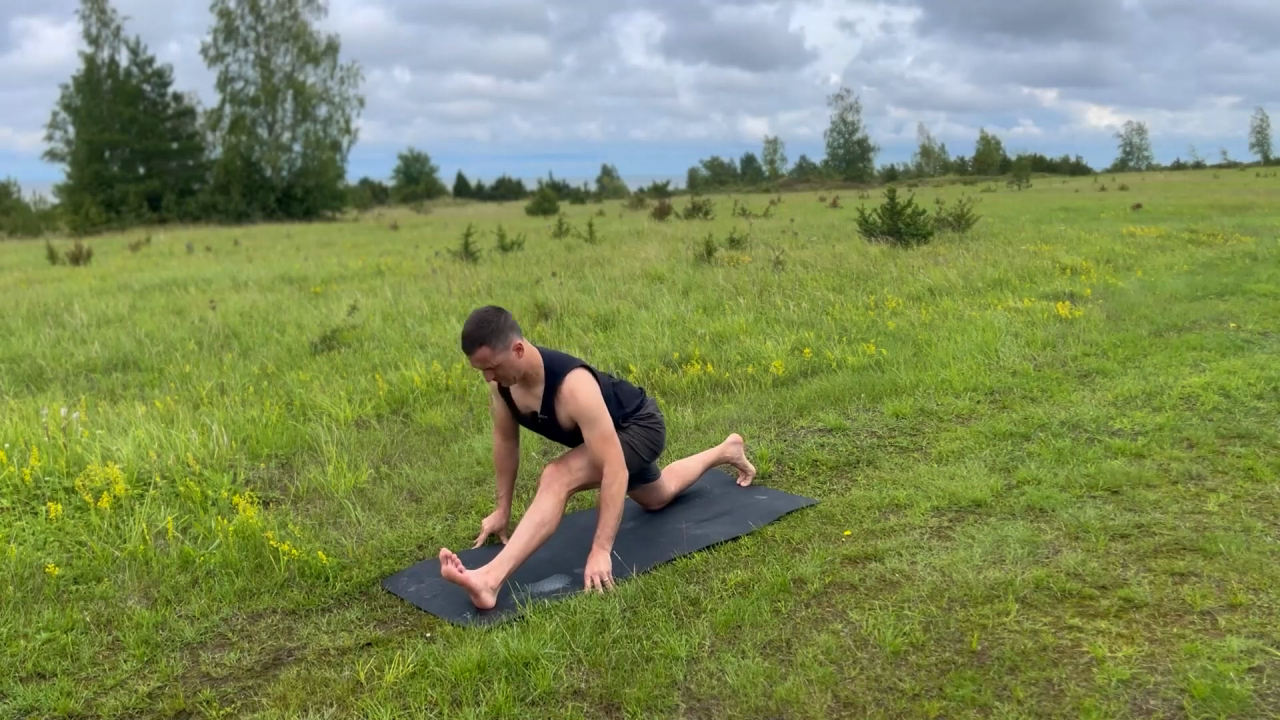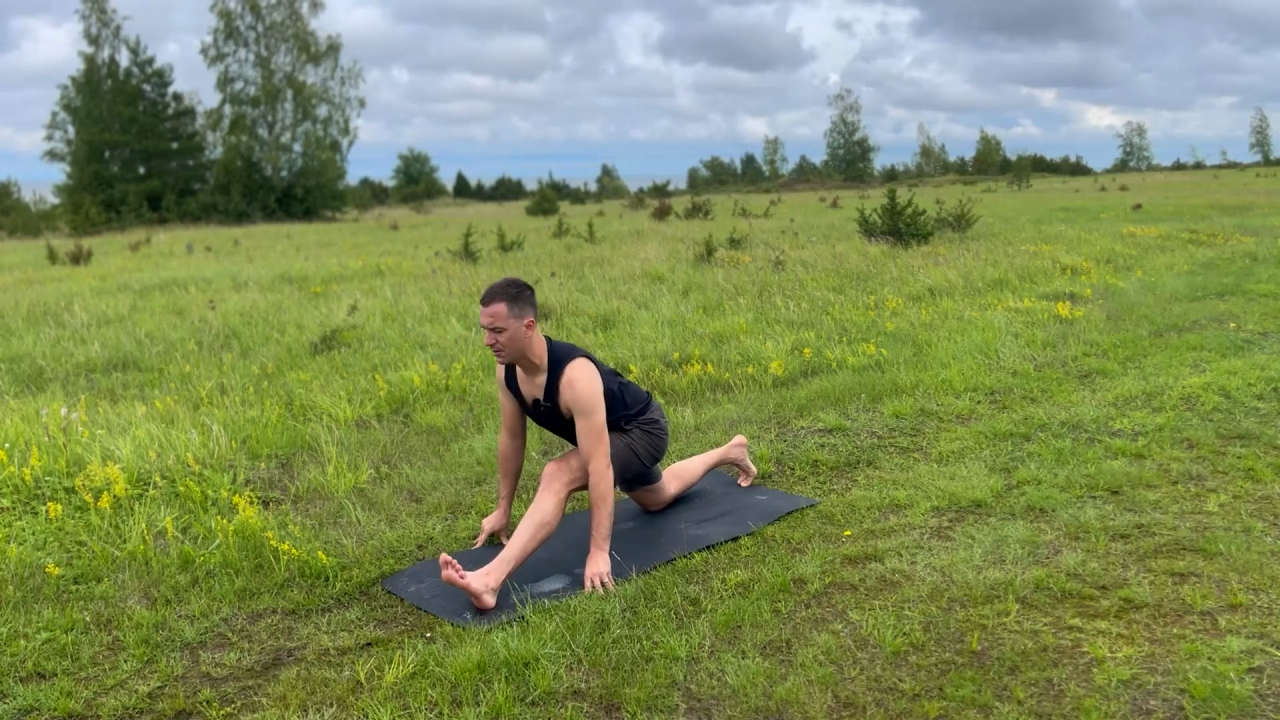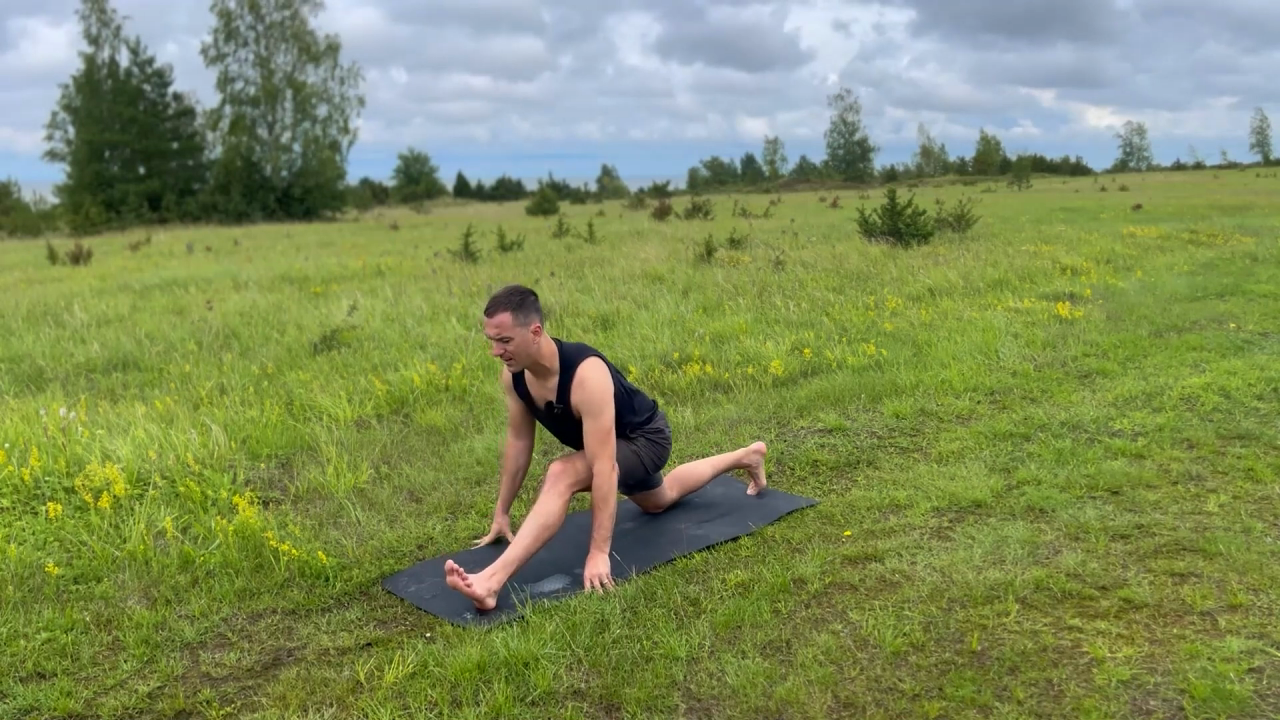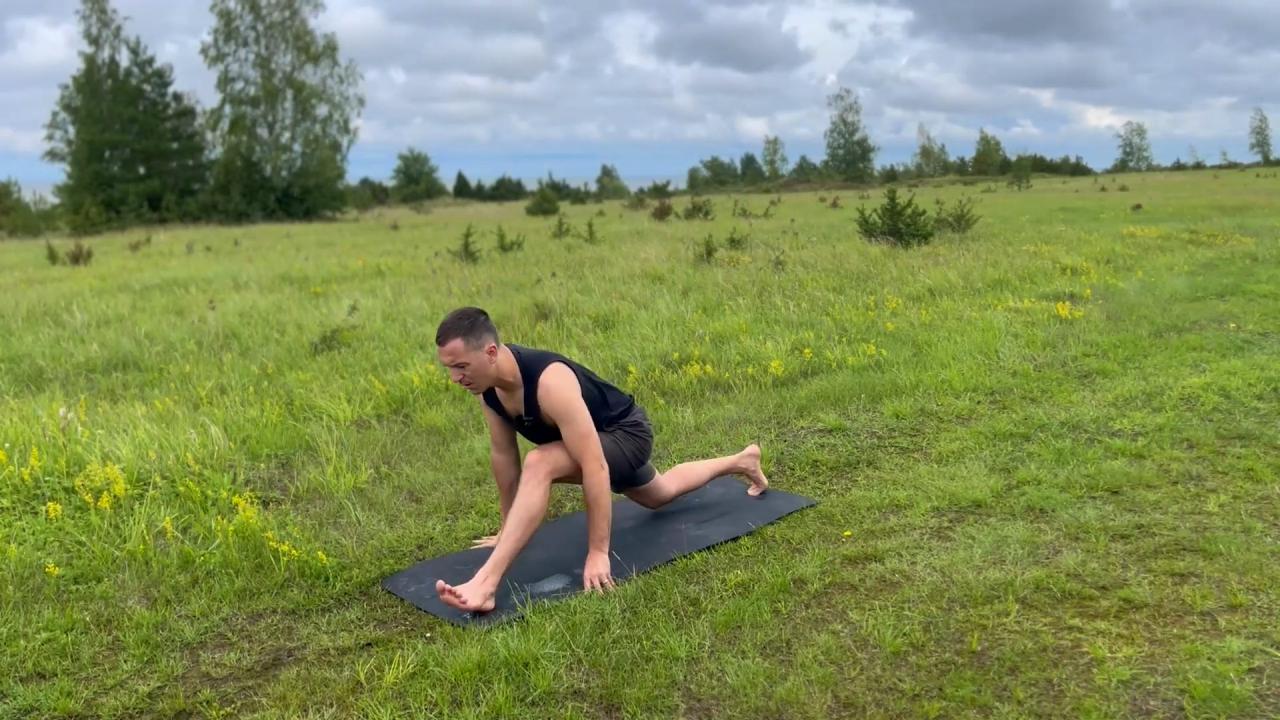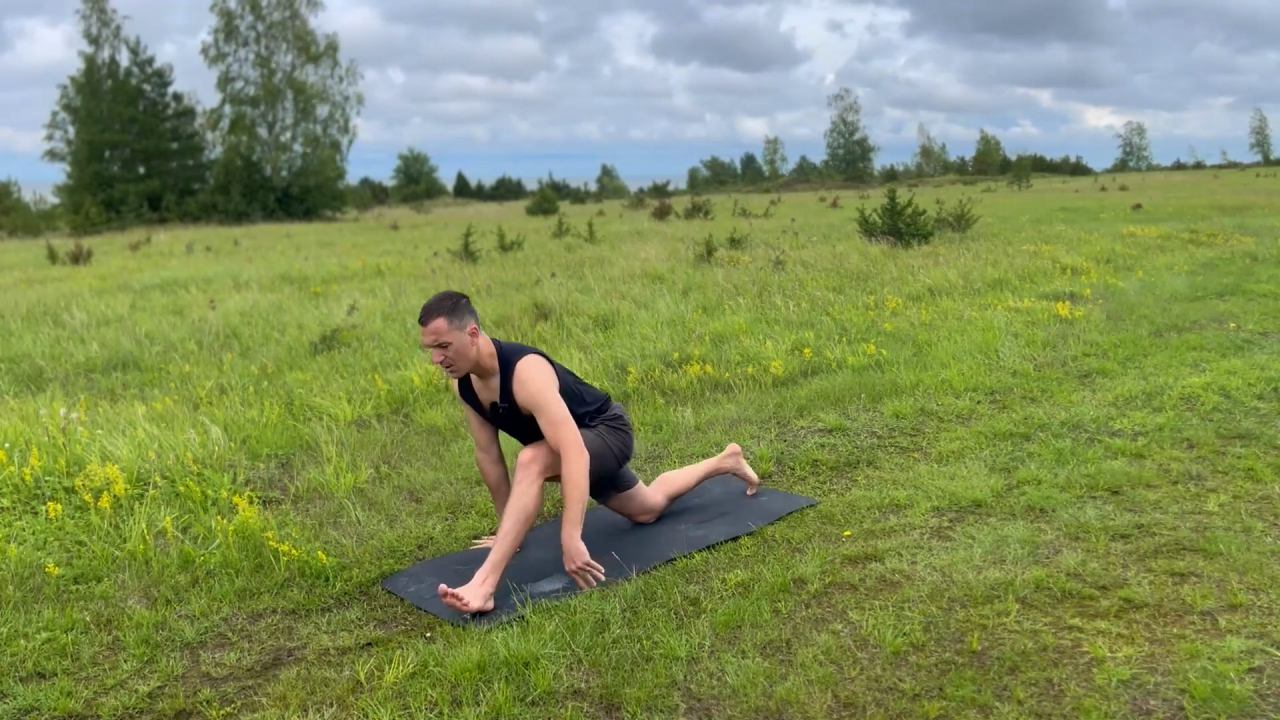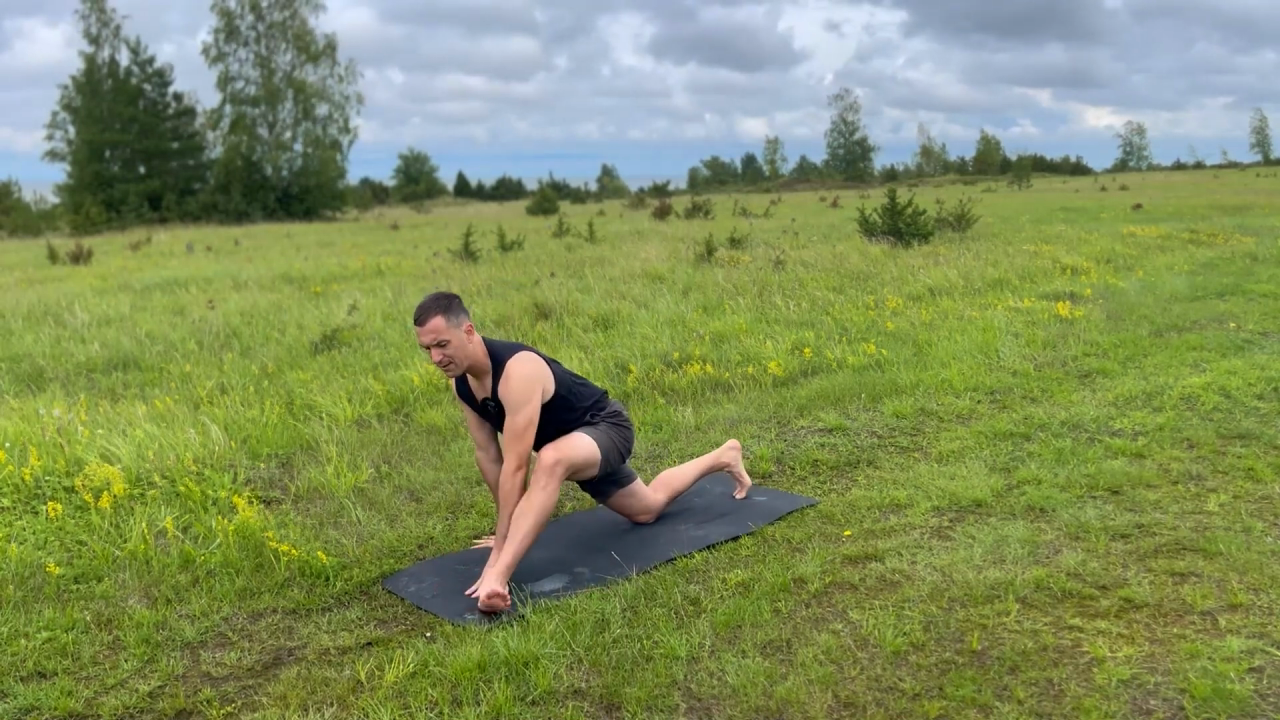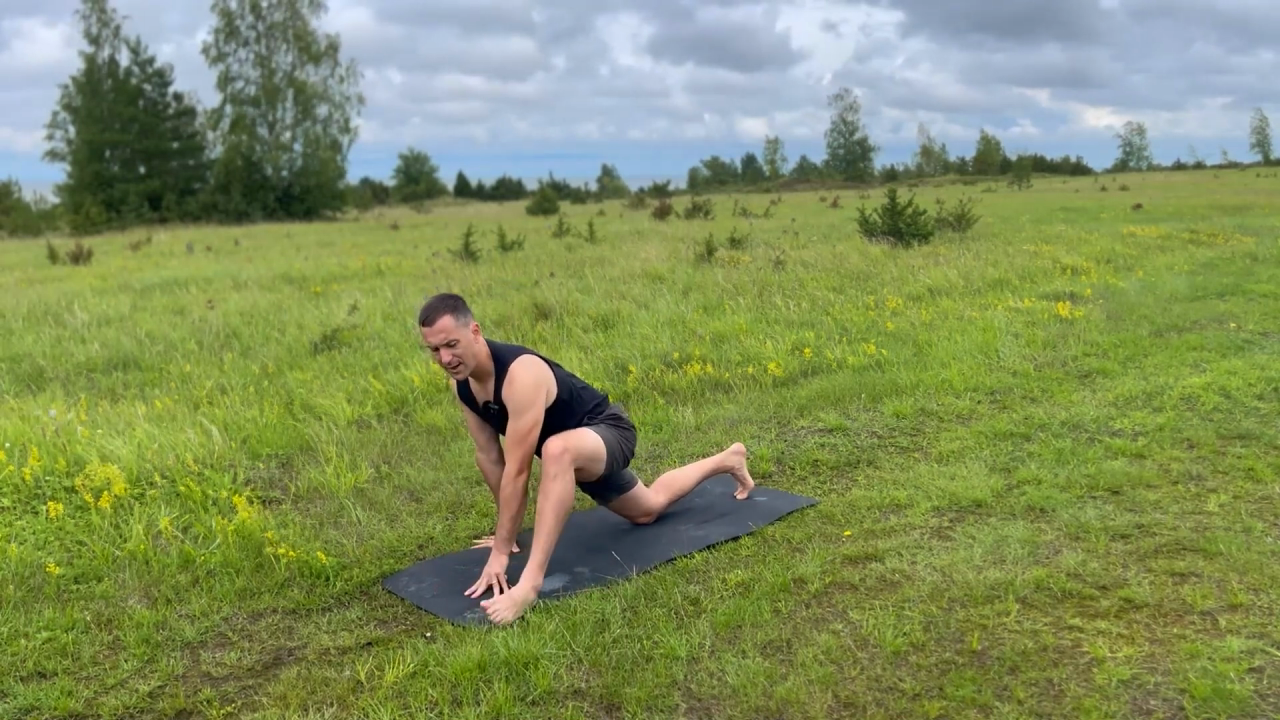
dt=0.7s
person 1, frame 1
left shoulder: (573, 387)
right shoulder: (502, 378)
left elbow: (616, 471)
right elbow: (505, 441)
left wrist: (601, 551)
right wrist: (501, 510)
left hip: (638, 426)
right hip: (602, 430)
left knee: (556, 478)
right knee: (656, 498)
left ankle: (490, 579)
right ankle: (727, 451)
person 1, frame 2
left shoulder: (575, 376)
right shoulder: (507, 370)
left elbow: (599, 468)
right elbow: (511, 439)
left wrist: (599, 552)
right wrist: (502, 509)
left hip: (641, 429)
right hip: (615, 432)
left knee: (557, 476)
right knee: (657, 499)
left ankle: (490, 580)
right ankle: (730, 453)
person 1, frame 3
left shoulder: (586, 375)
right shoulder: (514, 374)
left elbow: (604, 469)
right elbow: (518, 440)
left wrist: (599, 552)
right wrist: (501, 513)
left hip: (644, 437)
right hip: (616, 440)
left knee: (561, 475)
right knee: (659, 501)
left ankle: (491, 581)
right ankle: (745, 457)
person 1, frame 4
left shoulder: (550, 383)
right shoulder: (486, 383)
left elbow: (595, 468)
right elbow: (503, 455)
left wrist: (598, 552)
right wrist: (507, 527)
left hip: (625, 432)
right hip: (597, 437)
left knee: (539, 465)
right knee: (661, 494)
left ankle: (484, 585)
right ankle: (741, 461)
person 1, frame 5
left shoulder: (525, 372)
right shoulder: (462, 383)
left elbow: (574, 453)
right elbow: (487, 455)
left wrist: (571, 537)
right wrist: (506, 529)
left hip: (606, 430)
right hip: (586, 441)
left knee: (532, 461)
right knee: (649, 509)
left ankle: (485, 583)
right ankle: (726, 460)
person 1, frame 6
left shoulder: (516, 370)
right shoulder: (460, 381)
left elbow: (516, 466)
right elbow: (487, 454)
left wrist: (498, 551)
right wrist: (508, 528)
left hip: (605, 427)
right hip: (579, 442)
left knee: (552, 460)
right knee: (647, 510)
left ankle: (497, 579)
right ankle: (723, 457)
person 1, frame 7
left shoulder: (520, 374)
right shoulder: (461, 383)
left elbow: (517, 469)
right elbow: (488, 456)
left wrist: (500, 551)
right wrist: (505, 533)
left hip: (607, 431)
right hip: (581, 452)
left knee: (558, 449)
right knee: (648, 510)
left ankle: (530, 582)
right ankle: (727, 460)
